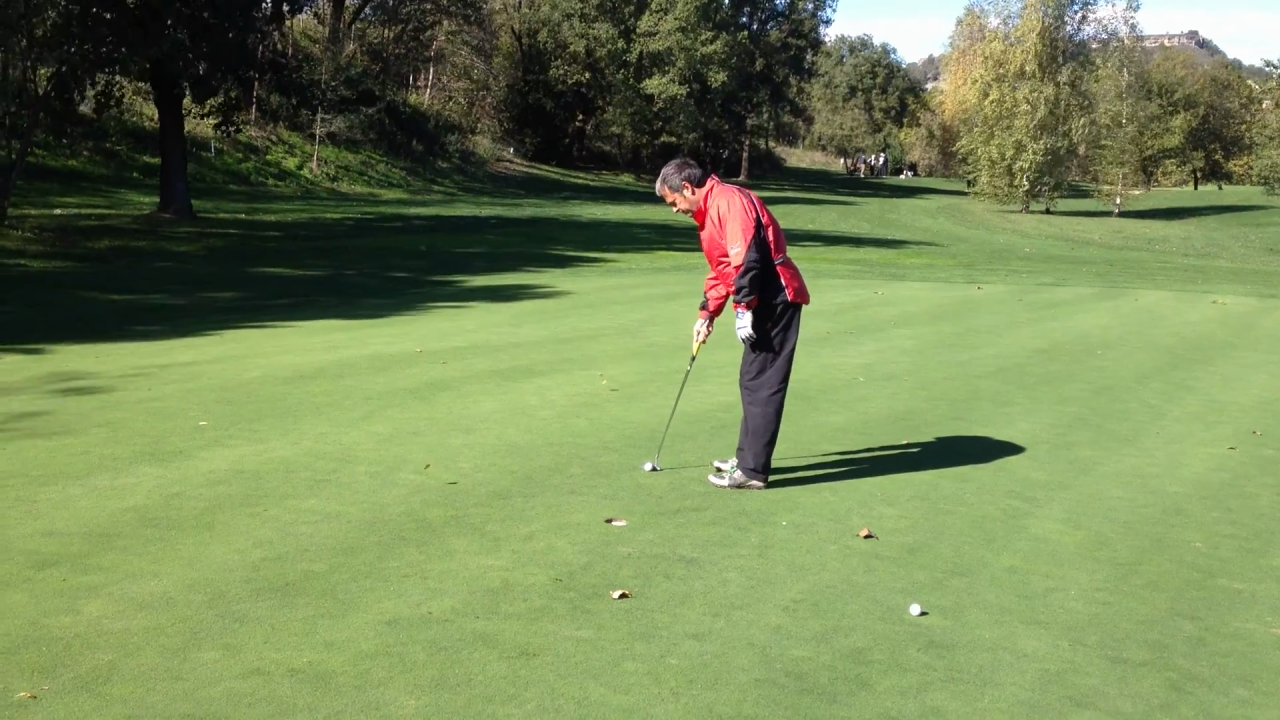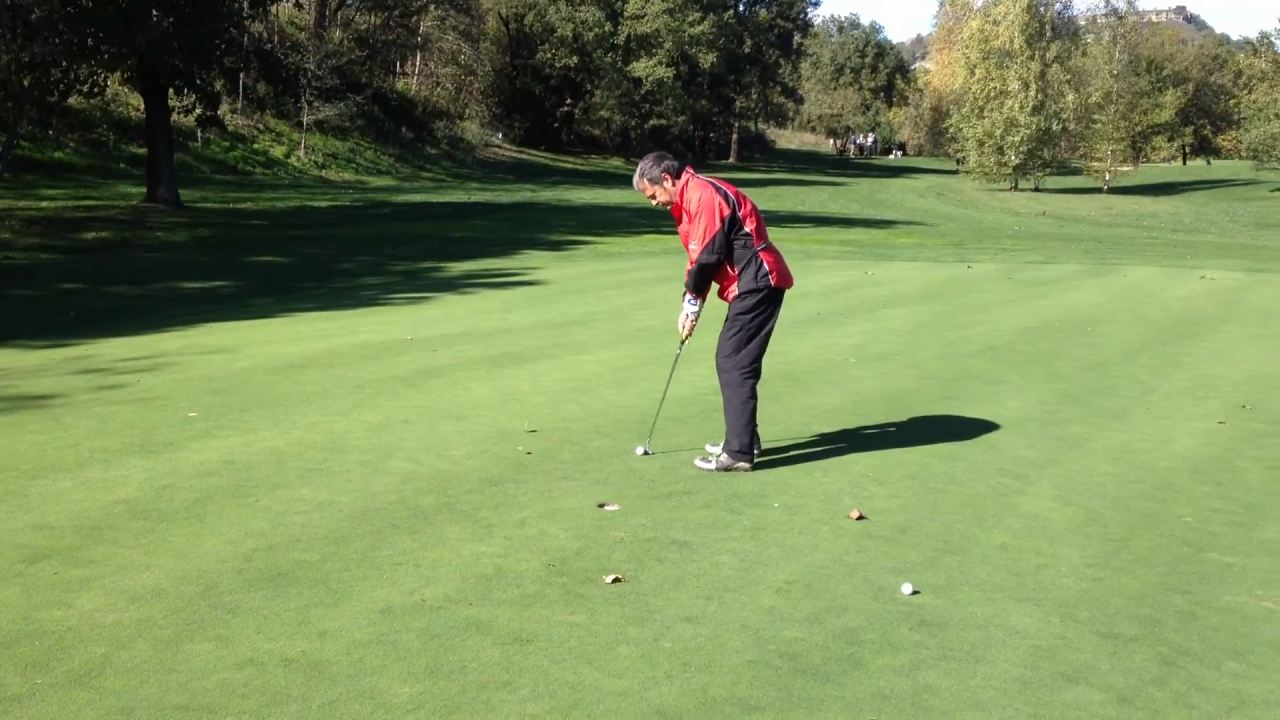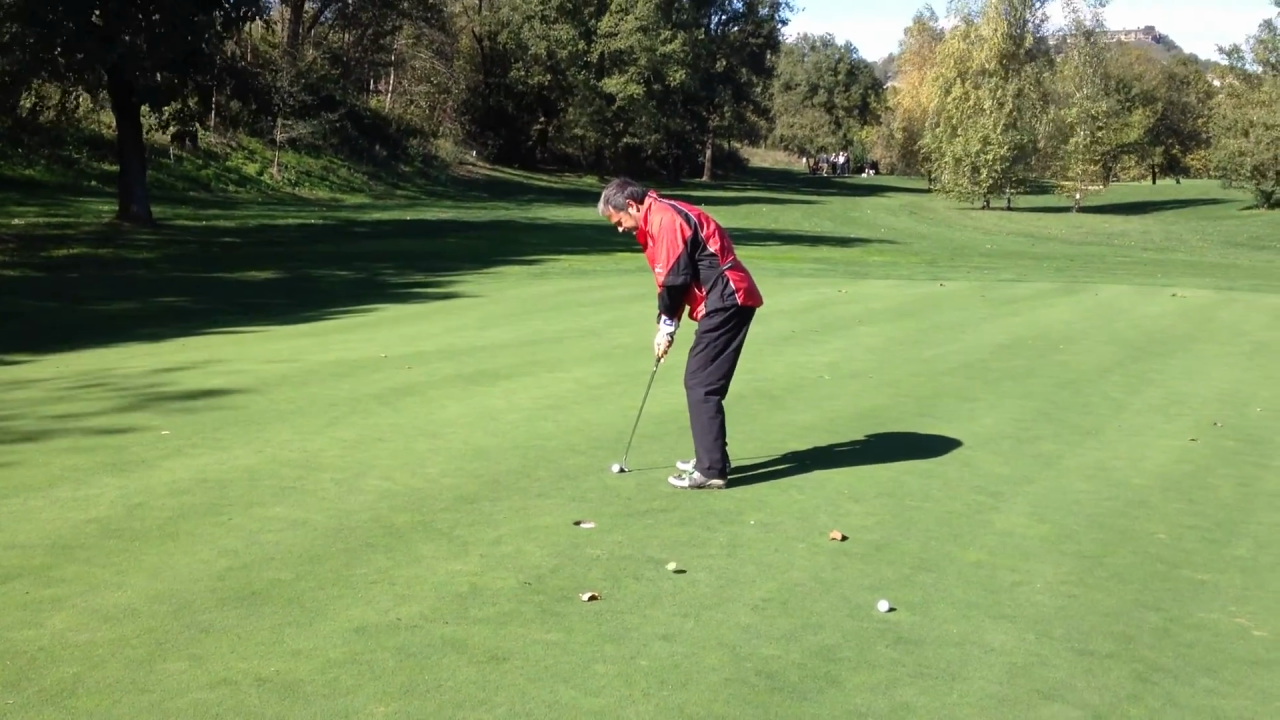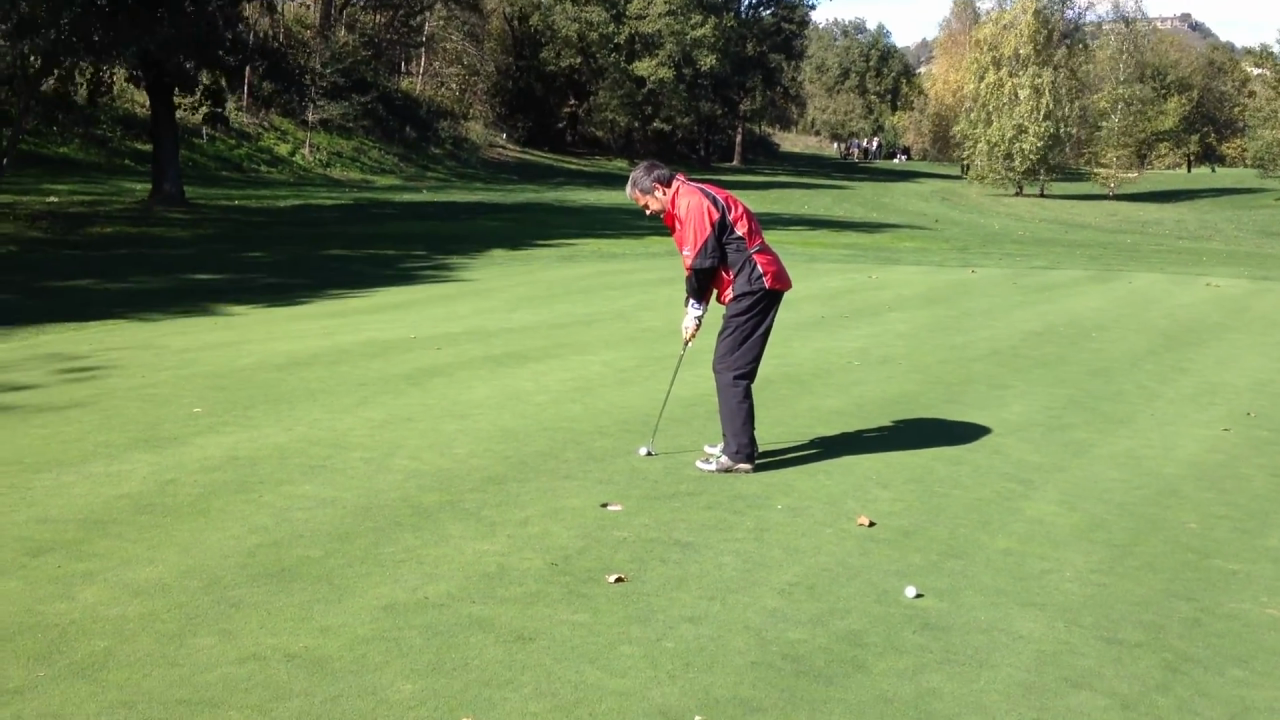
dt=1s
person 1, frame 1
left shoulder: (728, 200)
right shoulder: (708, 212)
left elbow: (747, 258)
right elbow: (721, 268)
left wrist: (743, 308)
right wrist: (707, 313)
left hip: (775, 298)
right hip: (767, 301)
left knee: (761, 383)
right knee: (753, 381)
left ankle: (753, 470)
right ankle: (749, 456)
person 1, frame 2
left shoulder: (702, 194)
right shoulder: (687, 200)
left elbow: (708, 256)
right elbow: (699, 257)
left wrist: (692, 299)
right wrist: (690, 304)
left hip: (757, 281)
right hip: (747, 284)
left knee: (733, 363)
right knee: (730, 360)
left ankle: (739, 452)
right ankle: (744, 438)
person 1, frame 3
left shoulder: (664, 219)
right shoulder: (658, 218)
left elbow: (675, 279)
right elbow: (672, 278)
left wrist: (666, 325)
right wrist: (666, 325)
left hip: (727, 300)
right hip: (726, 300)
left knee: (700, 383)
right knee: (702, 380)
left ankle: (711, 469)
right ankle: (712, 457)
person 1, frame 4
left shoulder: (692, 201)
right shoulder: (687, 201)
left elbow: (702, 262)
right elbow: (701, 261)
left wrist: (694, 309)
right wrist: (694, 309)
left hip: (754, 284)
right hip: (755, 283)
left knee: (729, 367)
right knee: (731, 365)
left ankle: (739, 454)
right ankle: (739, 442)
